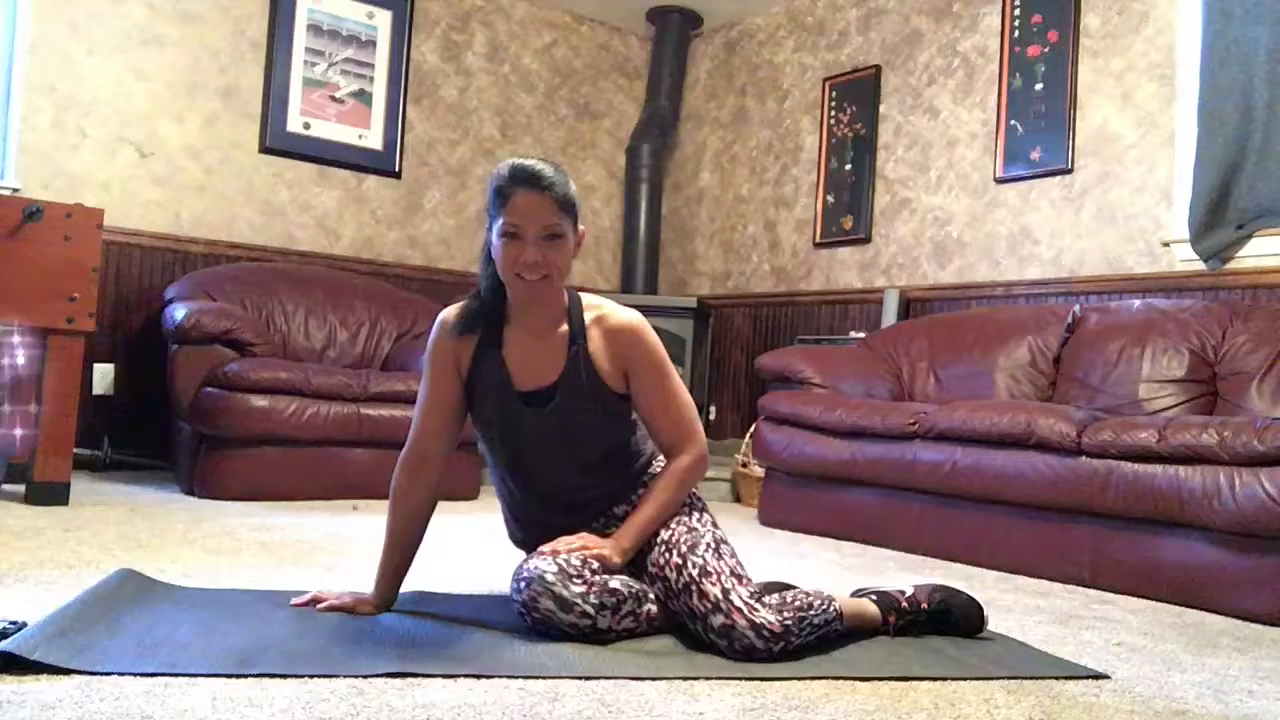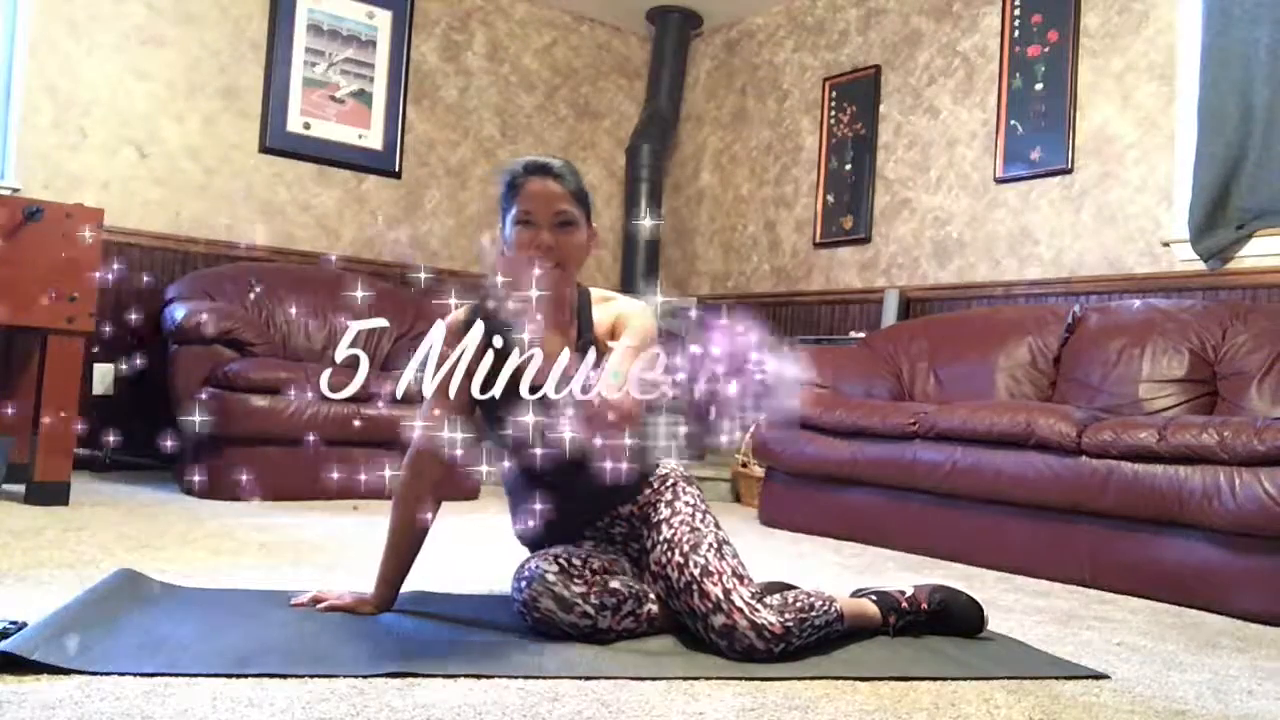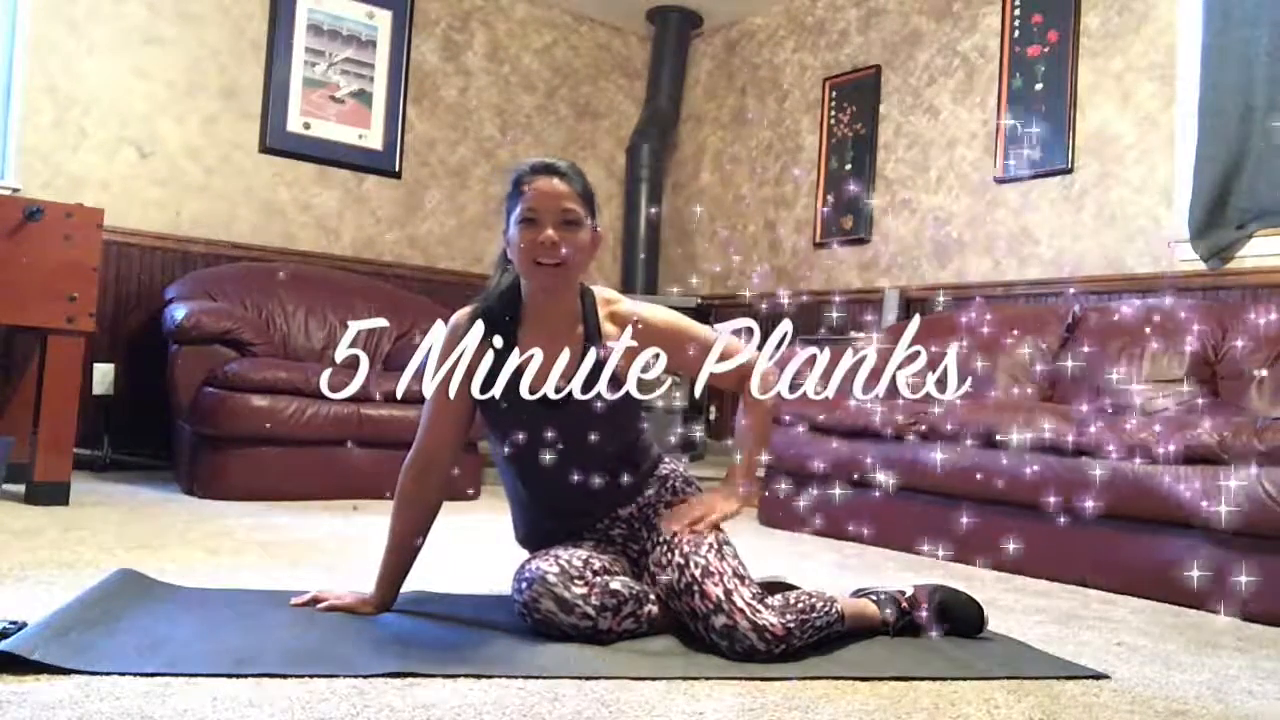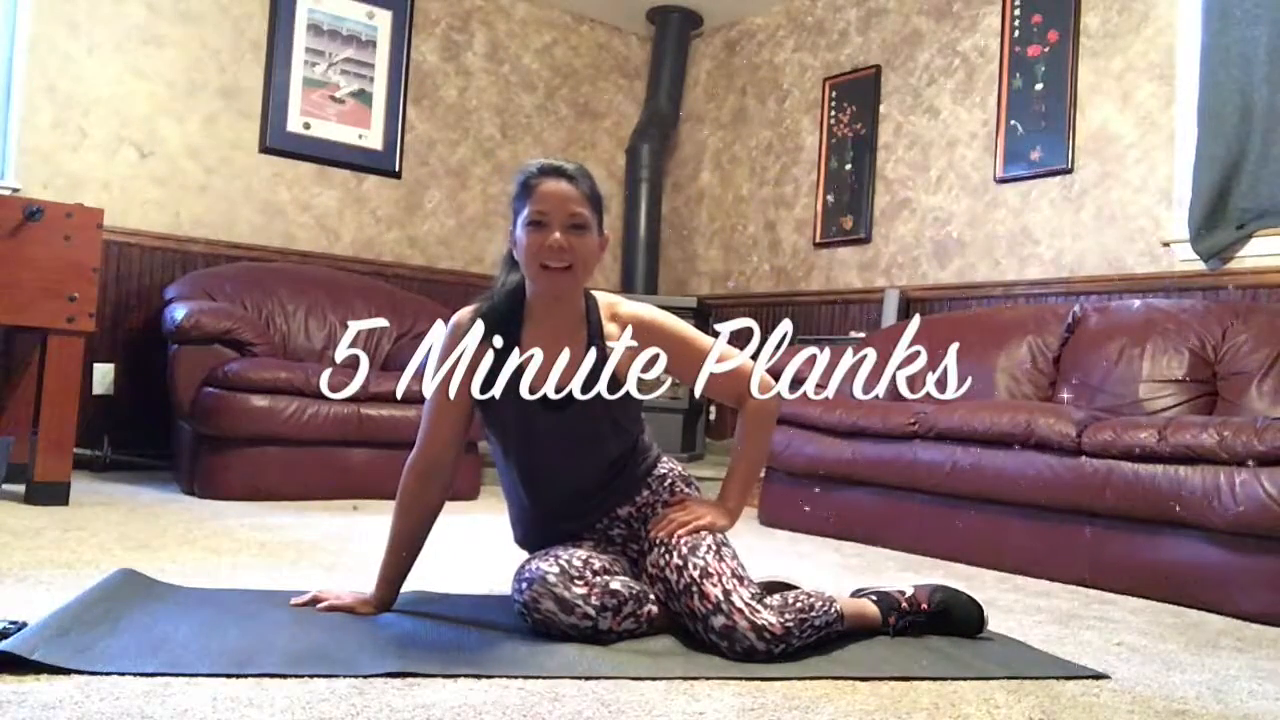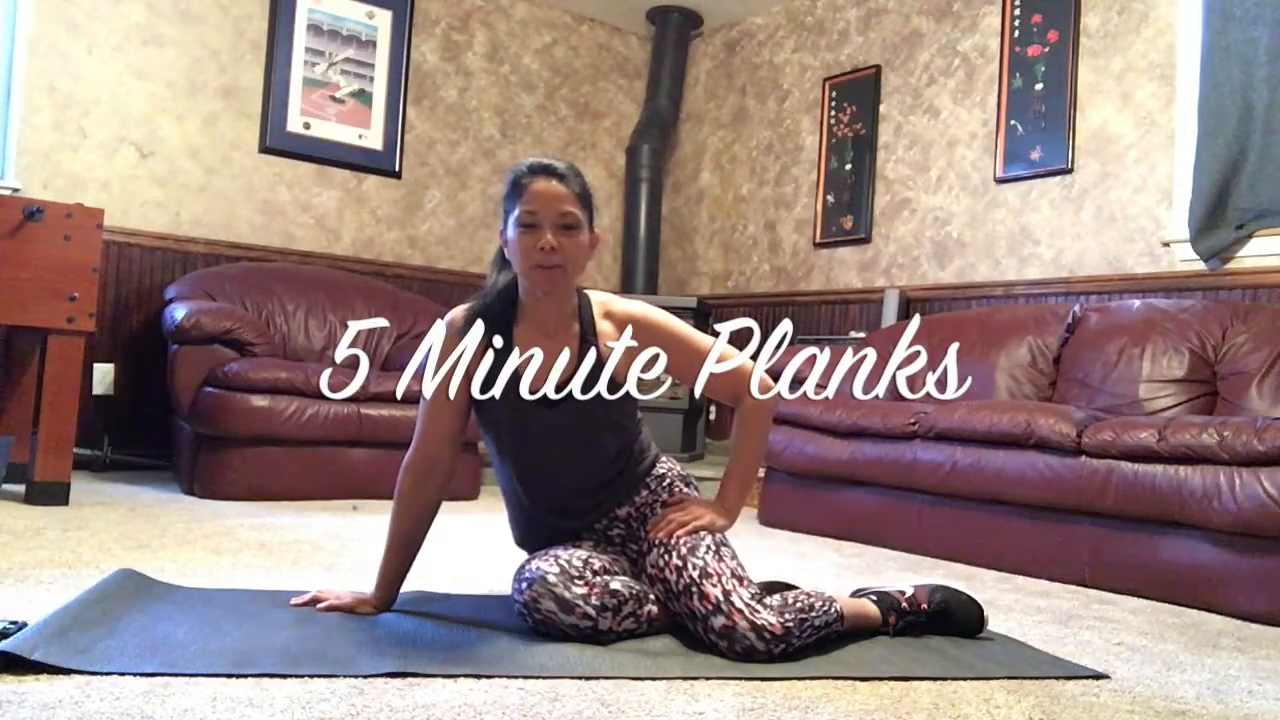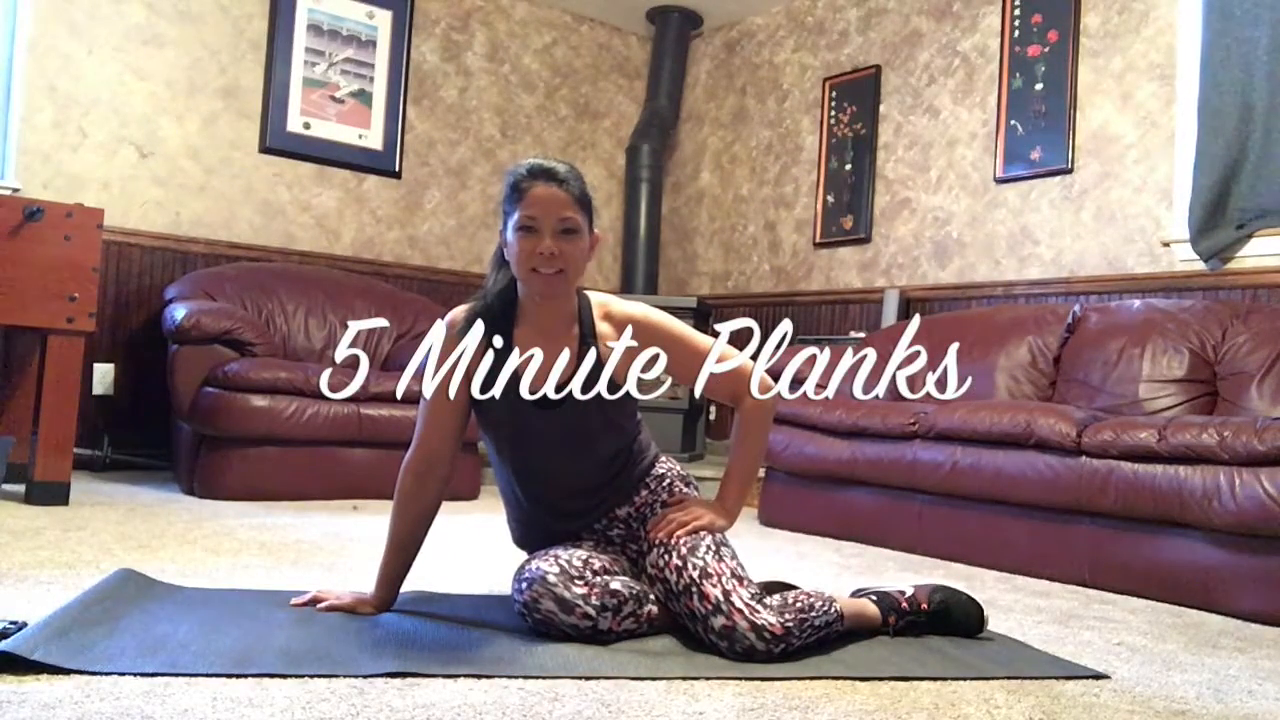
dt=0.7s
person 1, frame 1
left shoulder: (619, 332)
right shoulder: (459, 333)
left elbow: (690, 452)
right elbow: (421, 465)
left wrist: (618, 544)
right wrist: (380, 594)
left hip: (643, 511)
right hip: (553, 543)
left knee: (749, 632)
right knee: (540, 592)
left ankle: (892, 604)
right ankle: (713, 598)
person 1, frame 2
left shoulder: (623, 315)
right shoulder: (468, 329)
left elbow: (615, 414)
right elbow: (428, 463)
left wrist: (538, 318)
right wrist: (382, 592)
left hip: (648, 503)
right hip: (563, 538)
left knee: (750, 631)
right knee: (541, 594)
left ankle: (898, 603)
right ankle: (713, 598)
person 1, frame 3
left shoulder: (632, 325)
right shoulder: (472, 331)
left elbow: (757, 374)
right elbow: (428, 465)
left wrist: (734, 488)
right wrist: (382, 593)
left hip: (649, 505)
right hip: (561, 540)
left knee: (752, 633)
right knee: (542, 593)
left ankle: (892, 604)
right ankle: (712, 597)
person 1, frame 4
left shoulder: (633, 328)
right shoulder: (476, 331)
left elbow: (758, 394)
right elbow: (431, 465)
left wrist: (728, 505)
right wrist: (382, 592)
left hip: (648, 505)
right hip: (561, 540)
left knee: (749, 631)
right knee: (540, 594)
left ankle: (898, 602)
right ankle: (698, 599)
person 1, frame 5
left shoulder: (627, 326)
right shoulder: (469, 330)
left elbow: (754, 391)
right elbow: (427, 465)
left wrist: (726, 505)
right wrist: (382, 593)
left hip: (648, 505)
right hip: (560, 539)
left knee: (750, 632)
right knee: (541, 594)
left ankle: (900, 604)
right ankle: (709, 598)
person 1, frame 6
left shoulder: (628, 328)
right shoulder: (467, 332)
left elbow: (755, 391)
right elbow: (426, 467)
left wrist: (725, 505)
right wrist: (381, 593)
left hip: (648, 504)
right hip: (559, 541)
left knee: (749, 632)
right knee: (541, 593)
left ankle: (898, 603)
right ankle: (714, 597)
